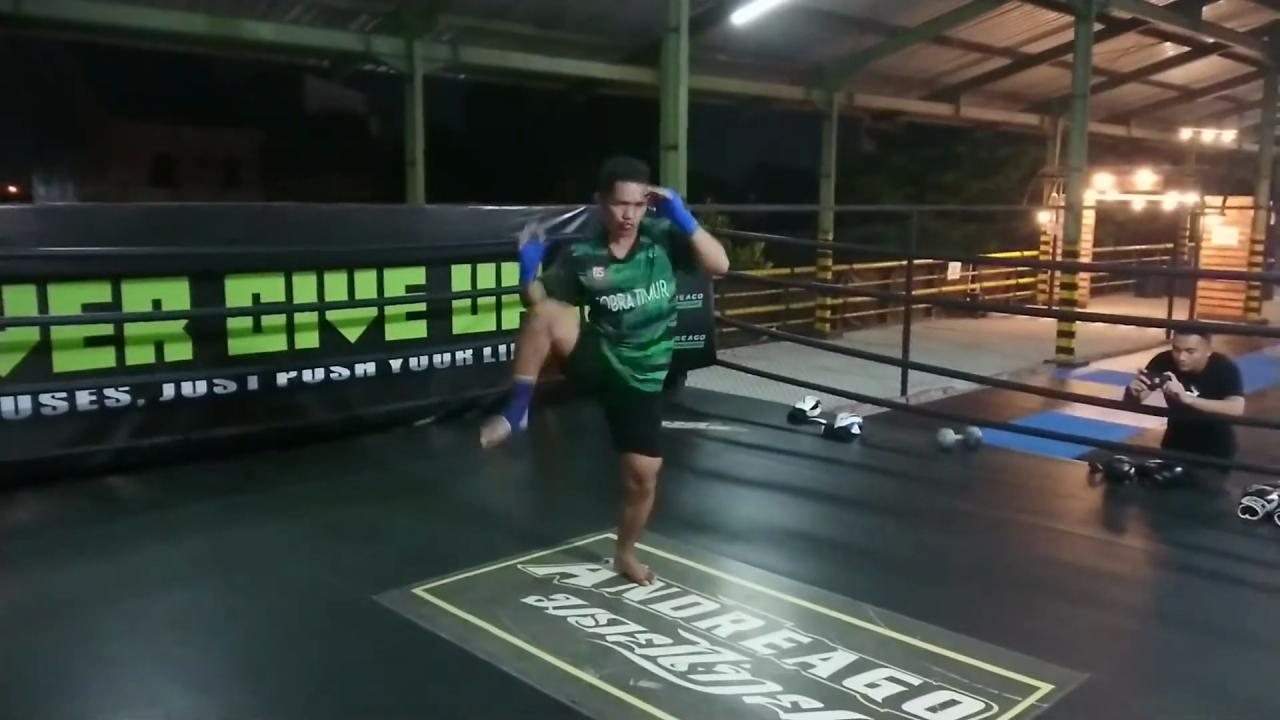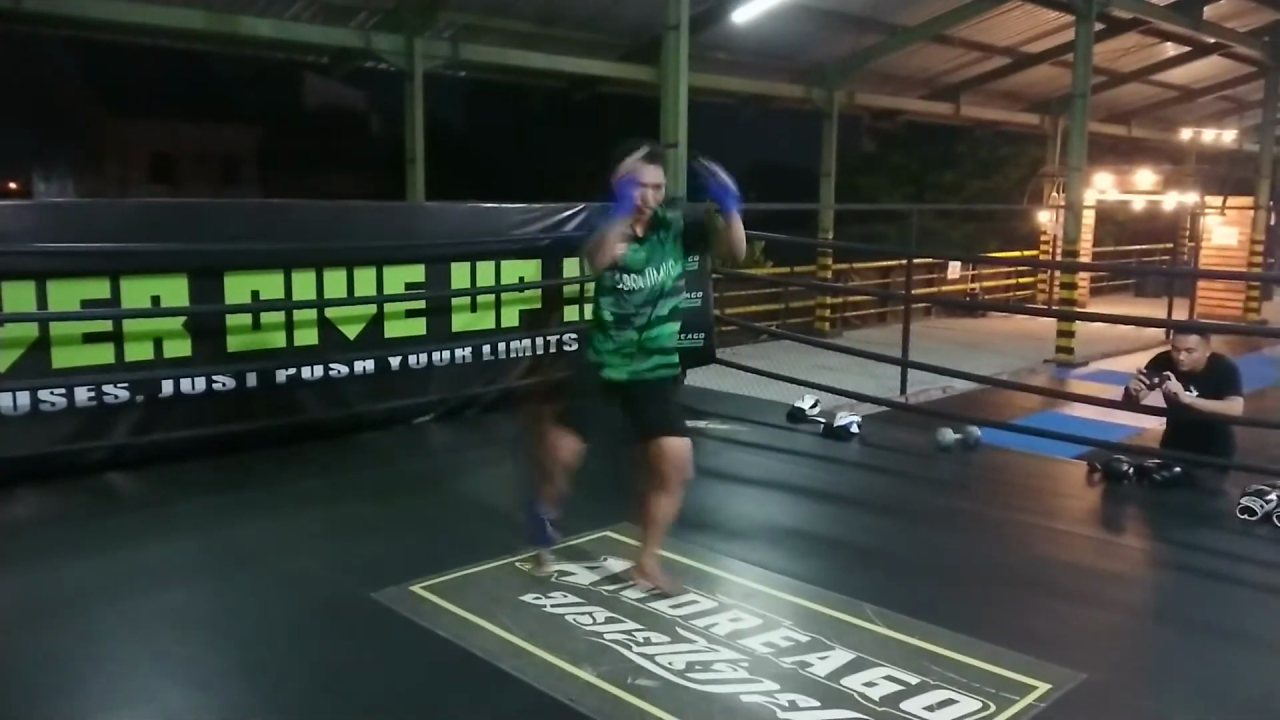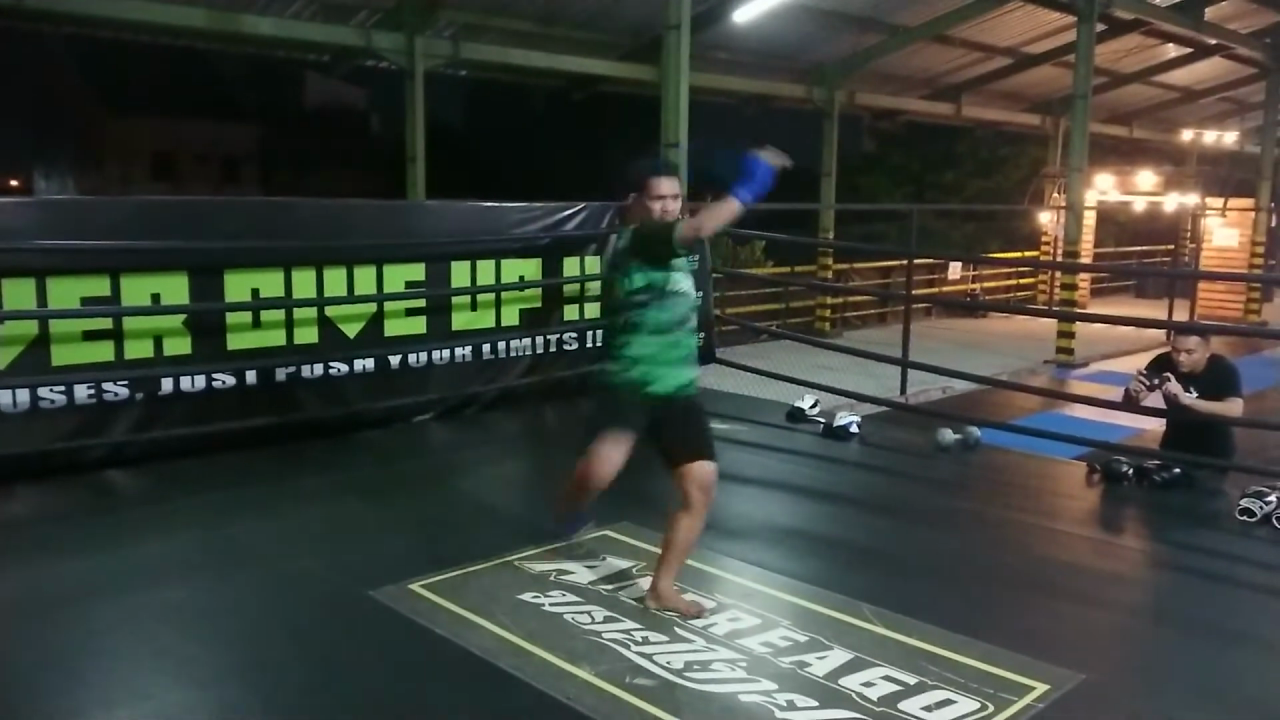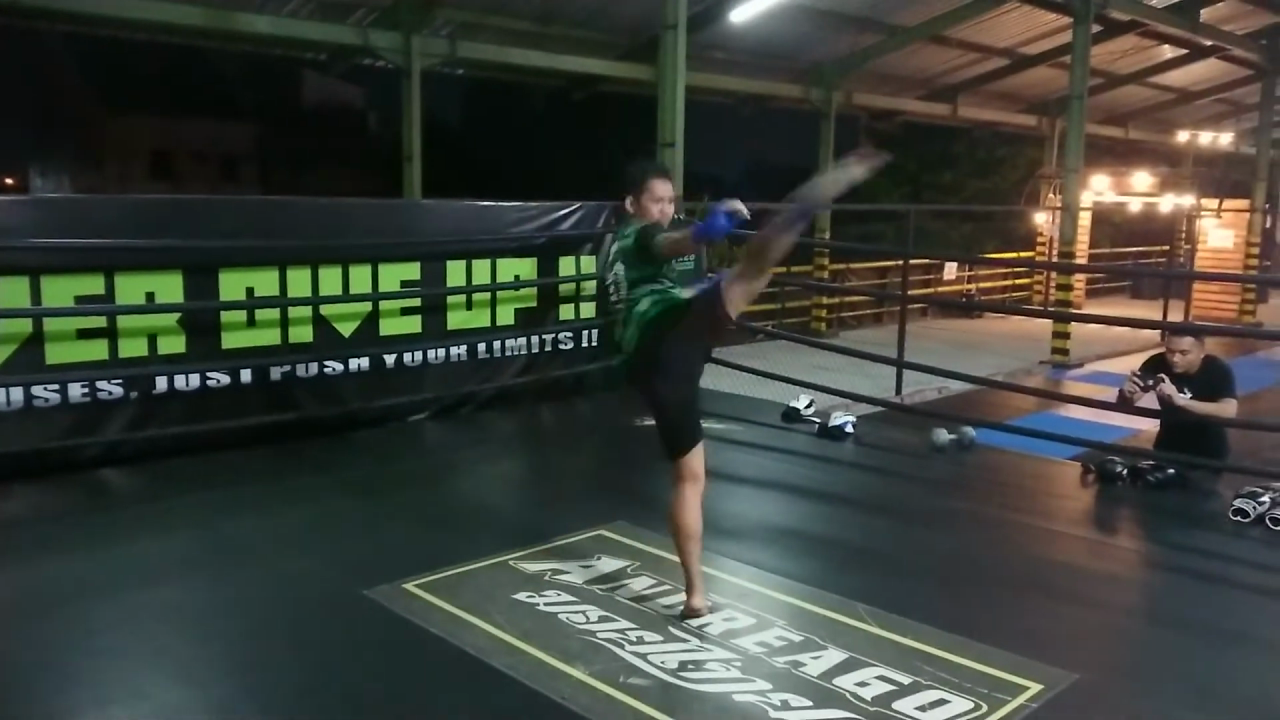
dt=0.2s
person 1, frame 1
left shoulder: (665, 238)
right shoulder: (581, 253)
left elbow: (718, 265)
right elbow: (536, 303)
left wrist: (681, 213)
right wrist: (529, 268)
left hip: (640, 380)
right hip: (596, 357)
left knee: (642, 478)
right knee: (547, 319)
left ankle: (625, 552)
right ankle: (514, 413)
person 1, frame 2
left shoulder: (675, 225)
right shoulder: (609, 226)
left elbow: (735, 251)
right elbow: (599, 257)
left wrist: (729, 201)
right wrist: (618, 201)
left hip: (656, 371)
right hip: (602, 364)
left knee: (673, 466)
right knee: (558, 451)
left ankle: (646, 561)
right ankle: (543, 523)
person 1, frame 3
left shoulder: (674, 259)
right shoulder: (640, 239)
right elbow: (694, 229)
right wrist: (748, 186)
left hip: (678, 390)
right hip: (635, 382)
left knee: (701, 488)
right knee: (599, 473)
left ankle: (664, 587)
right ankle: (572, 516)
person 1, frame 4
left shoulder: (617, 256)
right shoulder: (640, 239)
right elbow: (676, 244)
right wrist: (712, 226)
left hip: (649, 366)
right hip: (675, 335)
left knee: (689, 477)
right knee: (748, 271)
left ankle: (696, 593)
right ankle: (807, 201)
